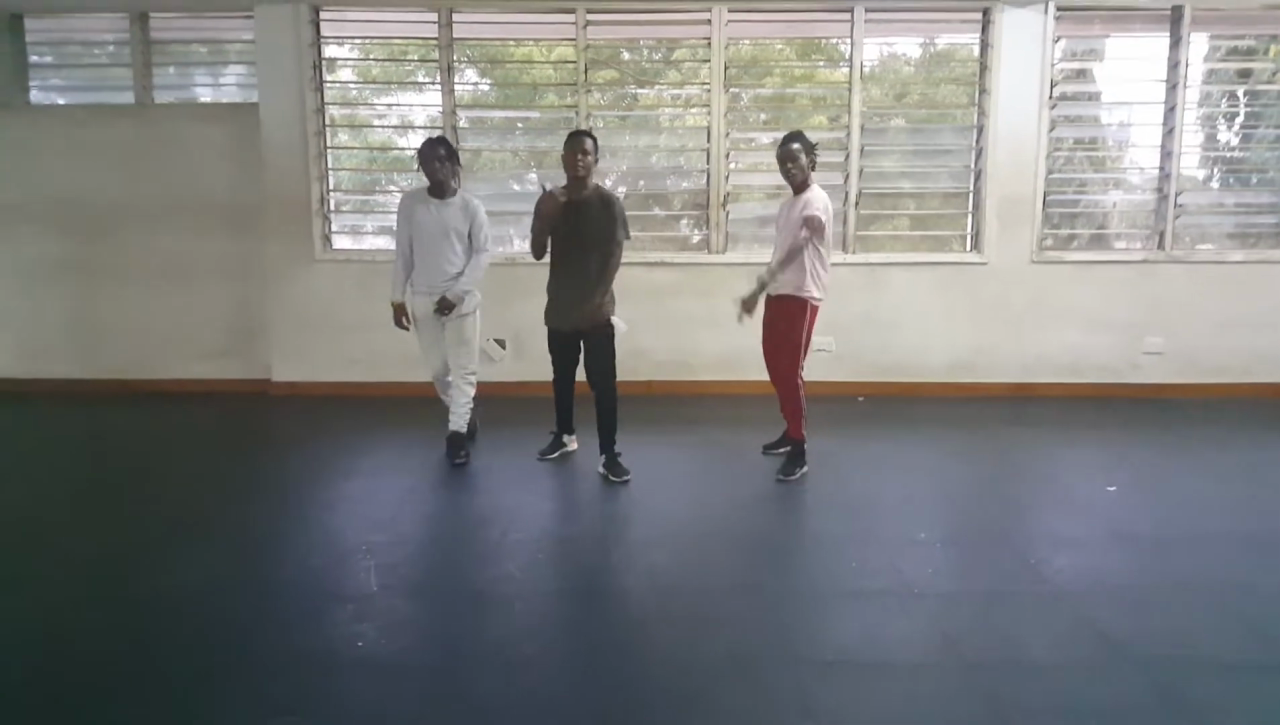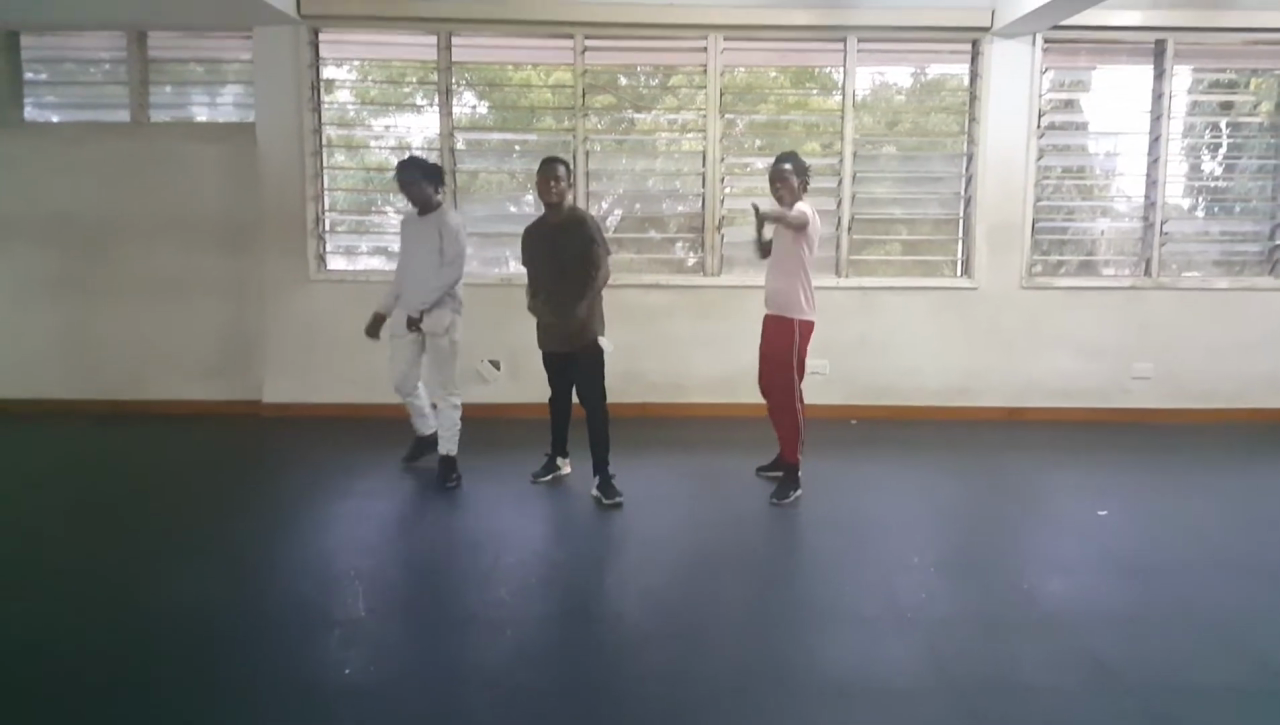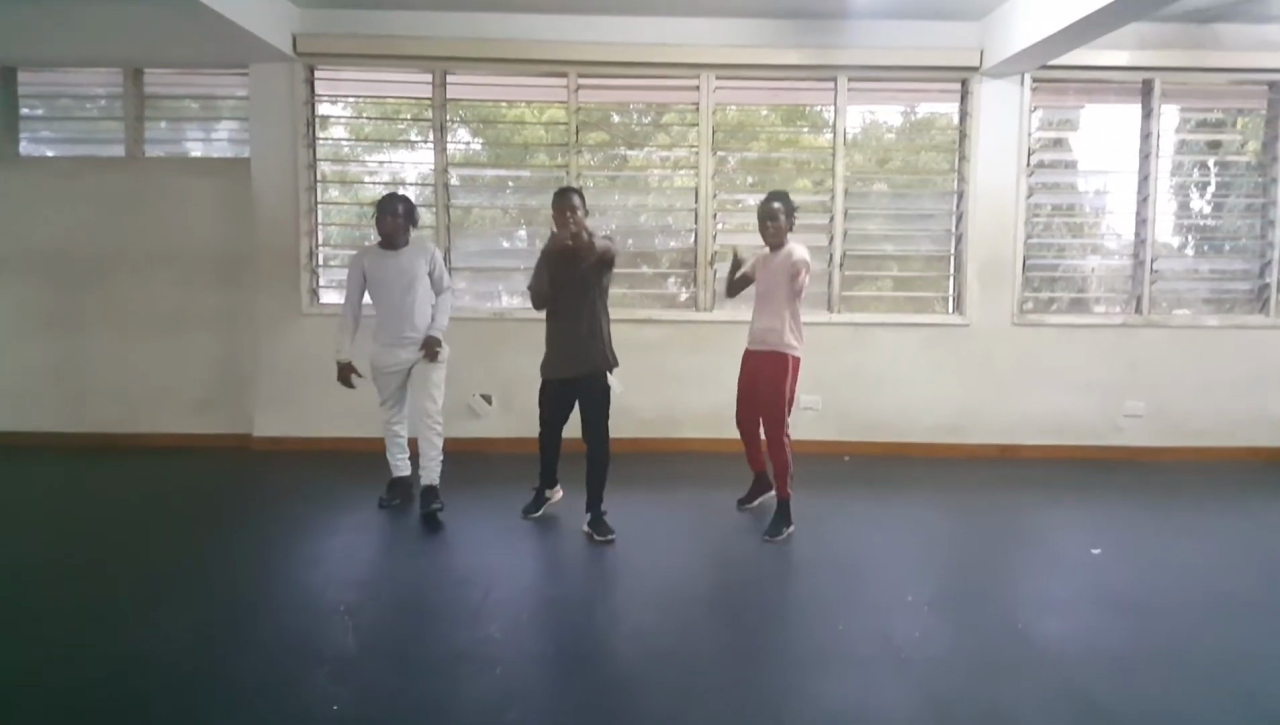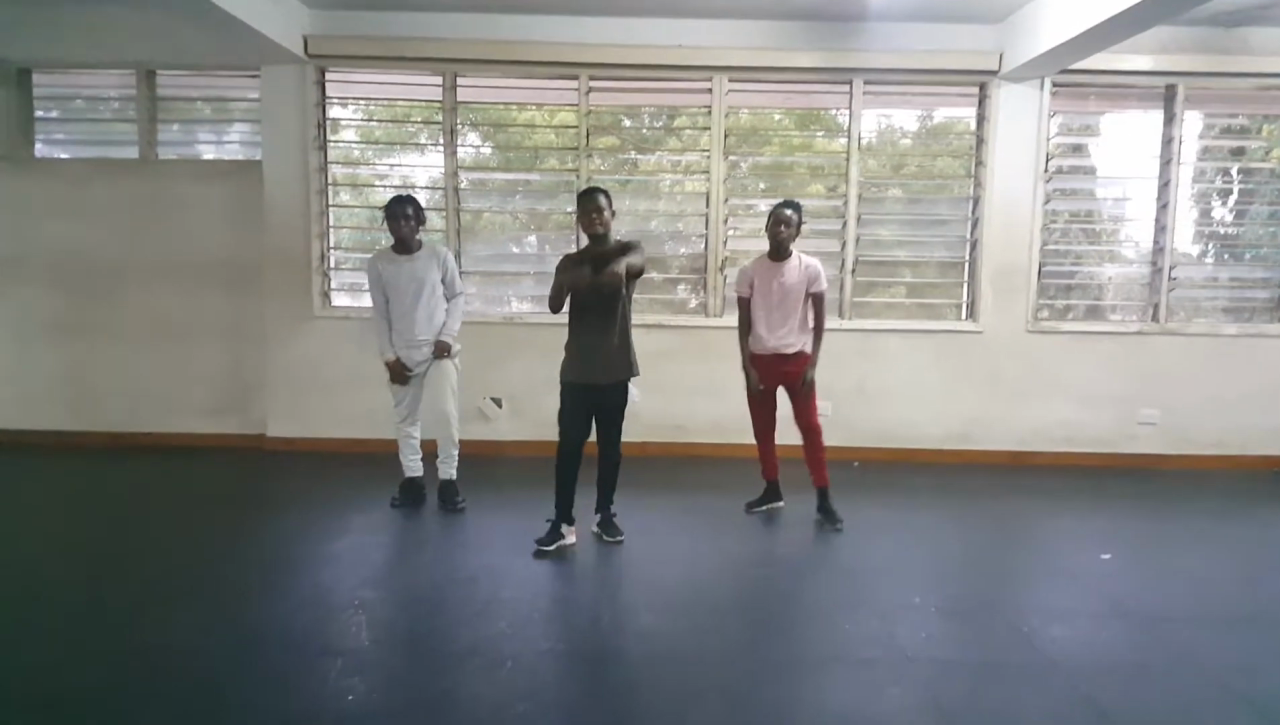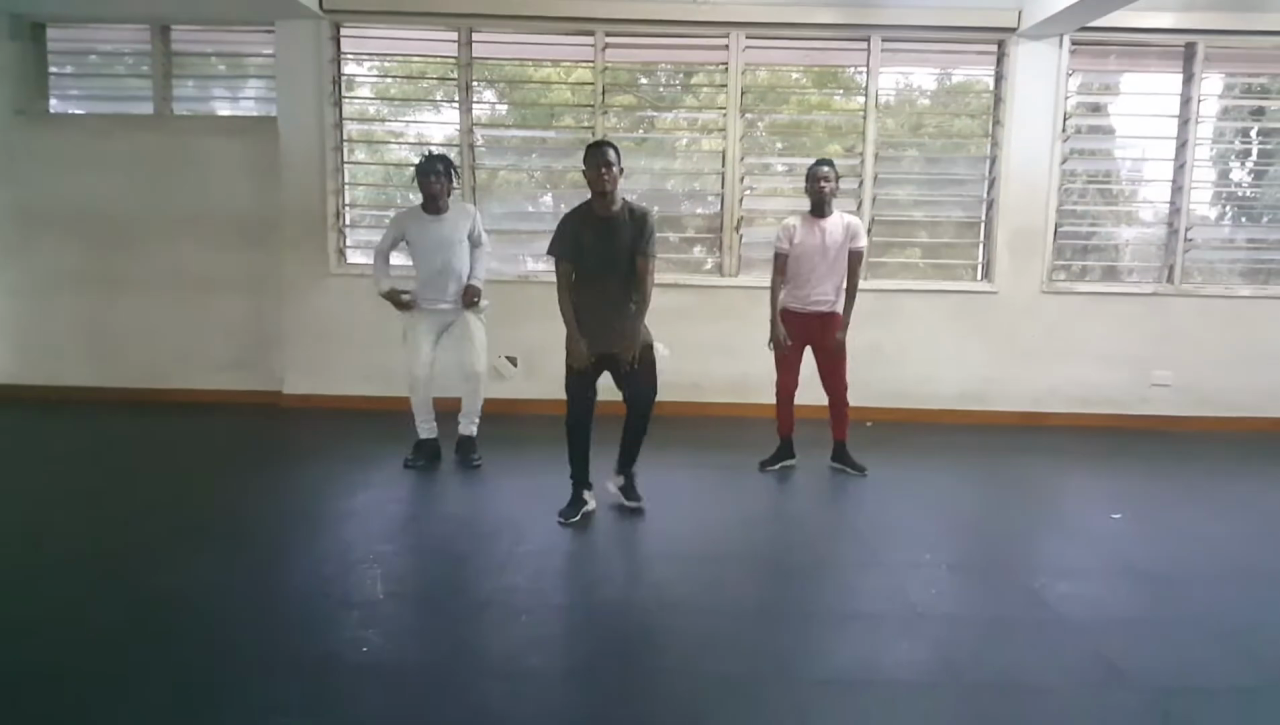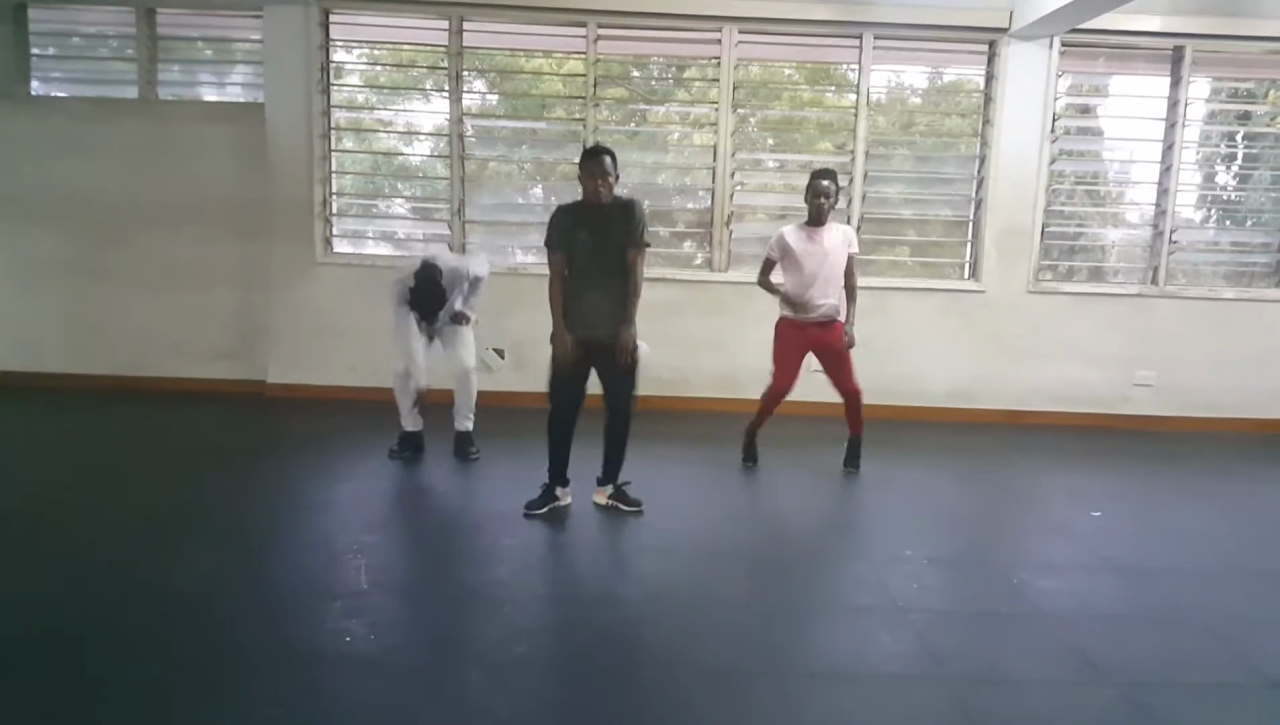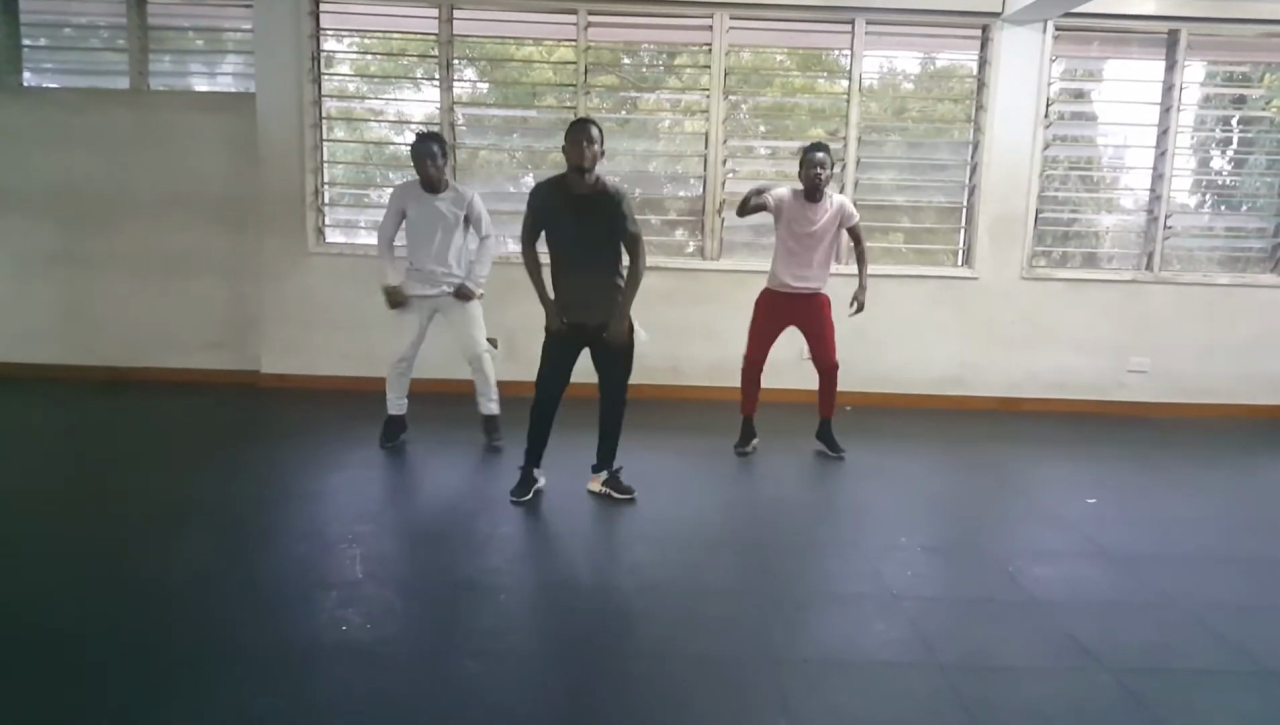
dt=0.4s
person 1, frame 1
left shoulder: (608, 202)
right shoulder: (550, 201)
left elbow: (615, 255)
right elbow: (537, 253)
left wrist: (597, 299)
right wrist: (543, 215)
left hip: (596, 309)
right hip: (559, 307)
left knee: (603, 380)
right knee: (562, 375)
left ankle: (609, 455)
right ankle: (564, 435)
person 1, frame 2
left shoulder: (584, 223)
right shoulder: (533, 232)
left elbow: (601, 271)
right elbow: (533, 279)
left wrist: (582, 311)
right wrist: (535, 301)
left hip: (585, 328)
right hip: (552, 329)
left knee: (594, 401)
right knee: (559, 396)
left ankle: (602, 476)
right ankle: (559, 458)
person 1, frame 3
left shoulder: (598, 249)
right shoulder: (551, 256)
left elbow: (608, 248)
right elbow: (538, 302)
left wrist: (591, 244)
right wrist: (546, 255)
left hip: (593, 359)
right hip: (557, 358)
left knee: (597, 437)
right knee: (549, 427)
left ankle: (594, 513)
right ankle: (548, 487)
person 1, frame 4
left shoulder: (627, 252)
right shoulder: (571, 262)
left elbow: (636, 260)
right elbow: (554, 301)
left wrist: (620, 265)
right wrist: (567, 282)
left hip: (615, 365)
right hip: (577, 367)
left knee: (610, 443)
right knee: (569, 442)
left ankle: (604, 514)
right ankle: (562, 523)
person 1, frame 5
left shoulder: (640, 218)
right shoulder: (572, 222)
left elbow: (646, 276)
right elbow: (564, 283)
left wrist: (638, 330)
right wrist: (572, 337)
left hip: (627, 331)
right hip: (586, 333)
left knee: (642, 400)
right knee: (579, 408)
left ankle: (625, 476)
right ankle: (581, 491)
person 1, frame 6
left shoulder: (630, 211)
right shoulder: (564, 216)
left elbow: (635, 271)
right elbow: (557, 276)
left wrist: (628, 326)
right wrist: (559, 332)
left hip: (615, 332)
right hip: (573, 332)
left knee: (620, 409)
right knee: (563, 407)
left ankle: (609, 485)
right ankle: (557, 486)
person 1, frame 7
left shoulder: (613, 199)
right shoulder: (545, 194)
left elbow: (637, 255)
right elbow: (529, 247)
left wrist: (624, 310)
right wrist: (545, 301)
left hip: (612, 315)
right hip: (565, 315)
left knee: (614, 394)
right knee: (546, 393)
left ankle: (604, 472)
right ankle: (530, 471)
person 2, frame 1
left shoulder: (816, 199)
right shoulder: (789, 202)
left elbow: (801, 243)
left wrist: (767, 278)
right wrist: (758, 290)
left hip: (801, 298)
right hip: (777, 295)
left knee: (790, 371)
right knee: (776, 368)
left ankle: (798, 452)
right ankle: (792, 433)
person 2, frame 2
left shoulder: (804, 212)
right shoulder: (784, 219)
left elbow: (791, 221)
right elbow: (764, 252)
left wrist: (768, 215)
right wrist: (762, 220)
left hip: (795, 317)
right hip: (774, 314)
left knee: (789, 392)
right knee: (769, 386)
left ankle: (792, 474)
right ankle: (786, 455)
person 2, frame 3
left shoulder: (796, 253)
right shoulder: (760, 260)
left elbow: (800, 274)
right elbow: (732, 291)
left wrist: (797, 273)
right wrist: (734, 269)
left hip: (782, 353)
right hip: (754, 351)
left knee: (776, 428)
right knee: (745, 420)
left ankle: (784, 510)
right ankle: (762, 481)
person 2, frame 4
left shoulder: (810, 267)
right shoulder: (750, 270)
left elbow: (818, 318)
right elbow: (744, 322)
left wrist: (813, 364)
right wrist: (746, 366)
left hip: (796, 358)
right hip: (760, 360)
left knee: (810, 427)
right knee: (763, 429)
left ankle: (824, 501)
right ankle: (772, 490)
person 2, frame 5
left shoulder: (851, 226)
right shoulder: (790, 226)
left elbow: (852, 279)
right elbow: (778, 277)
left wrist: (843, 325)
right wrist: (775, 324)
left hip: (829, 318)
right hip: (793, 316)
left knee: (837, 388)
right knee: (786, 386)
left ankle: (840, 451)
right ankle: (785, 449)
person 2, frame 6
left shoulder: (846, 234)
right shoulder: (787, 235)
left elbow: (851, 281)
right elbow: (762, 276)
left wrist: (849, 323)
right wrist: (786, 297)
left hip: (830, 325)
right hip: (793, 324)
left knee: (851, 391)
right knee: (780, 387)
left ankle: (854, 444)
right ankle: (750, 436)
person 2, frame 7
left shoulder: (841, 205)
right shoulder: (785, 197)
left elbow: (859, 244)
right elbow: (742, 211)
left wrist: (862, 287)
right wrist: (752, 195)
left hip: (814, 298)
right hip: (776, 295)
left knee: (829, 363)
right knee: (752, 360)
left ankle: (825, 432)
right ankle: (747, 430)
person 3, frame 1
left shoulder: (470, 206)
right shoulder: (409, 203)
left elbow: (481, 254)
right elbow: (403, 253)
left wrist: (456, 294)
right wrist: (398, 298)
left hip: (462, 298)
right hip: (424, 298)
left knee: (463, 367)
right knee: (438, 367)
left ankle: (457, 433)
right ankle: (460, 410)
person 3, frame 2
left shoulder: (448, 221)
right shoulder: (408, 222)
left elbow: (453, 271)
left wrist: (419, 309)
right wrist: (383, 310)
left hip: (440, 315)
right hip: (407, 315)
left knee: (444, 388)
right knee: (403, 380)
left ankle: (447, 457)
right ankle: (427, 432)
person 3, frame 3
left shoulder: (428, 252)
right shoulder: (363, 260)
left elbow: (445, 293)
right elbow: (352, 308)
left wrist: (437, 333)
right wrist: (343, 356)
left hip: (426, 347)
right hip: (387, 351)
left knee: (429, 413)
right knee: (393, 416)
left ankle: (430, 486)
right ankle: (401, 479)
person 3, frame 4
left shoulder: (440, 256)
right shoulder: (378, 263)
left elbow: (456, 297)
right elbow: (380, 313)
left wrist: (447, 337)
right wrist: (389, 356)
left hip: (438, 350)
right hip: (403, 354)
left knee: (445, 413)
right knee: (406, 418)
left ankle: (448, 481)
right ankle: (413, 480)
person 3, frame 5
left shoulder: (468, 215)
right shoulder: (404, 219)
left elbow: (481, 249)
right elbow: (381, 253)
left wrist: (475, 283)
right wrist: (385, 288)
left hip: (463, 306)
right hip: (423, 309)
left knee: (475, 368)
right knee: (420, 375)
left ankle: (467, 436)
right ankle: (427, 440)
person 3, frame 6
left shoulder: (461, 269)
right shoulder: (401, 289)
left elbow: (482, 271)
right elbow: (409, 334)
left wrist: (466, 308)
right wrist: (418, 383)
left hip: (454, 320)
right hip: (415, 324)
left knee: (465, 366)
right knee: (402, 371)
left ankle: (463, 433)
right ankle: (411, 433)
person 3, frame 7
left shoulder: (466, 198)
right shoulder: (402, 195)
left elbow: (487, 238)
right elbow: (385, 240)
left wrist: (474, 281)
right wrist: (391, 282)
left hip: (459, 289)
right hip: (417, 289)
left knee: (476, 349)
right knee: (404, 354)
left ankle: (490, 417)
right ankle: (395, 418)
